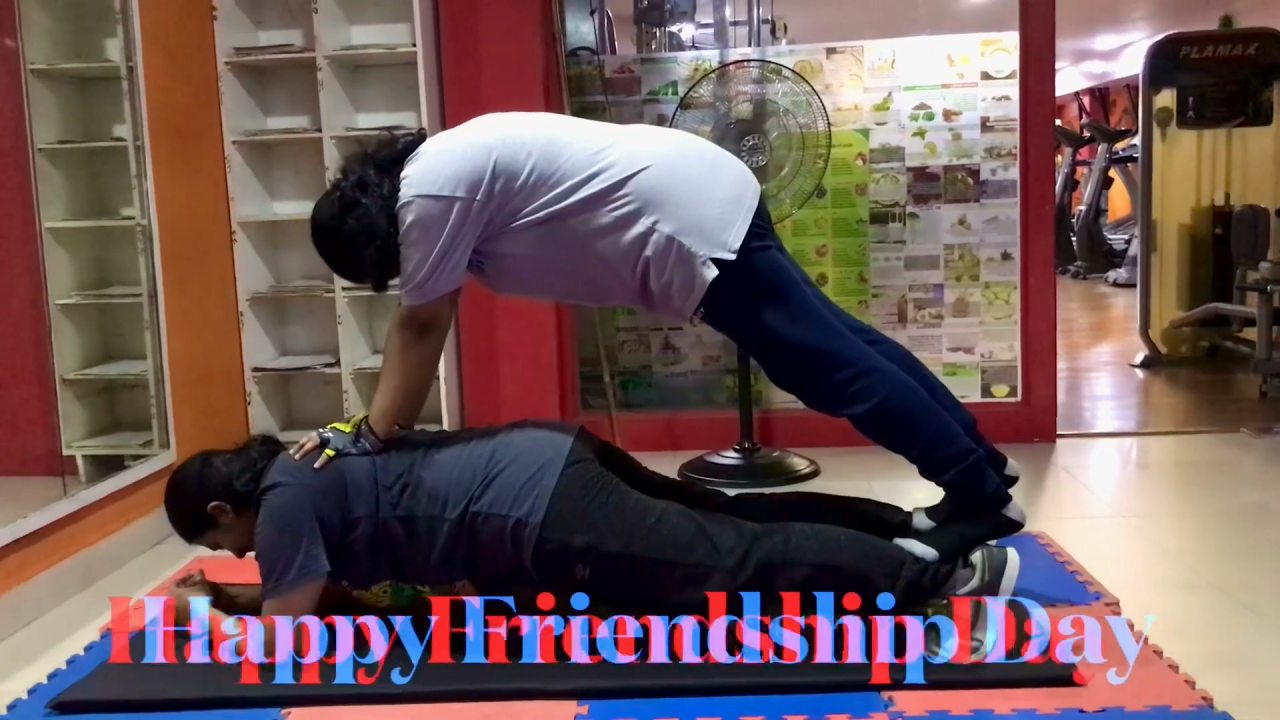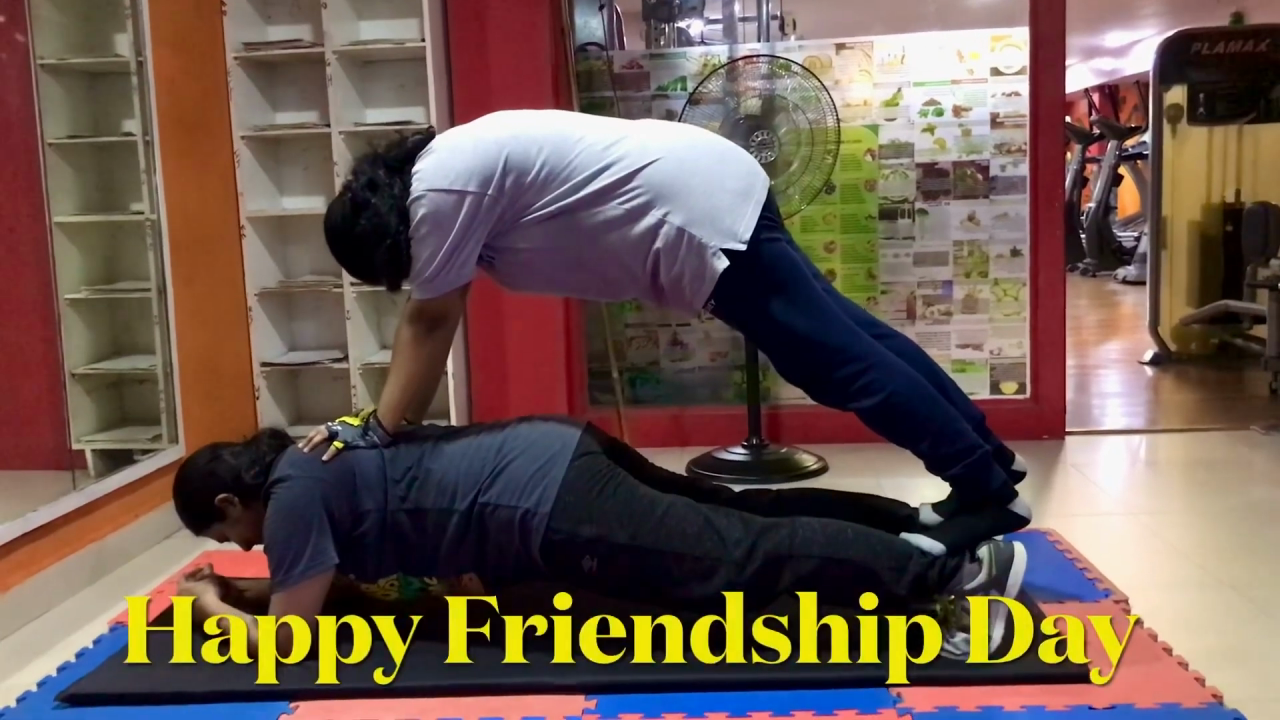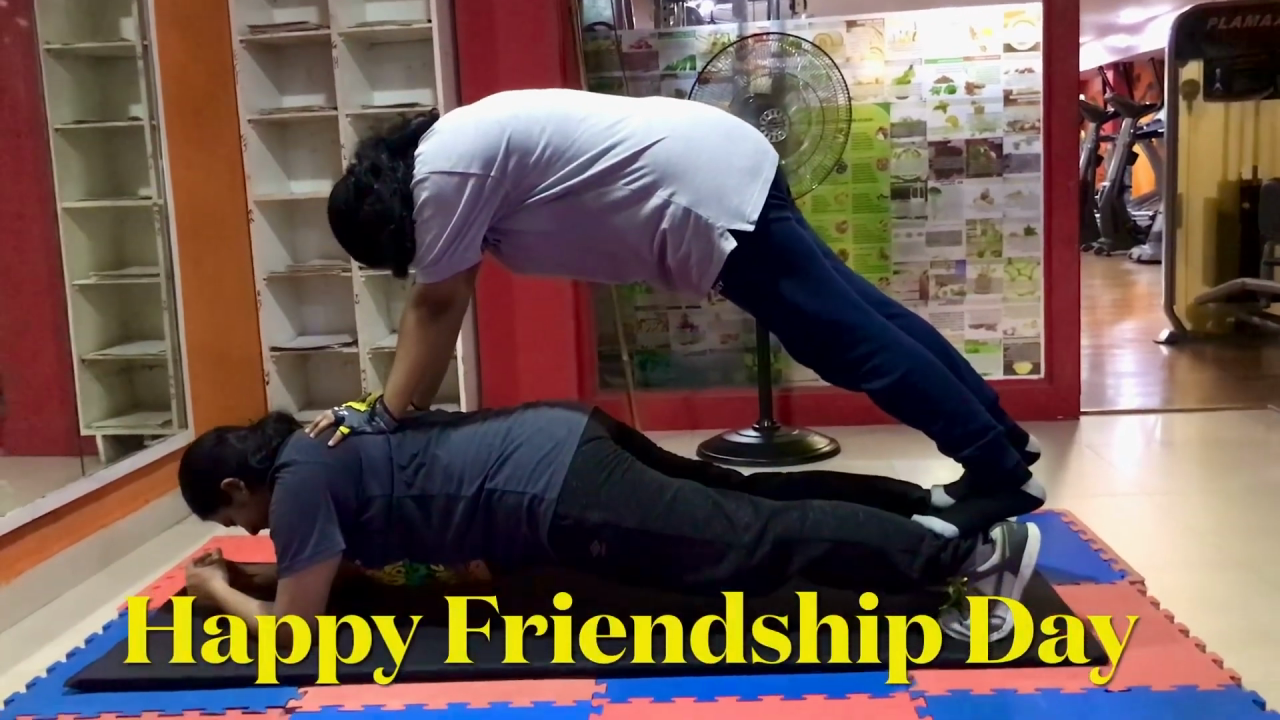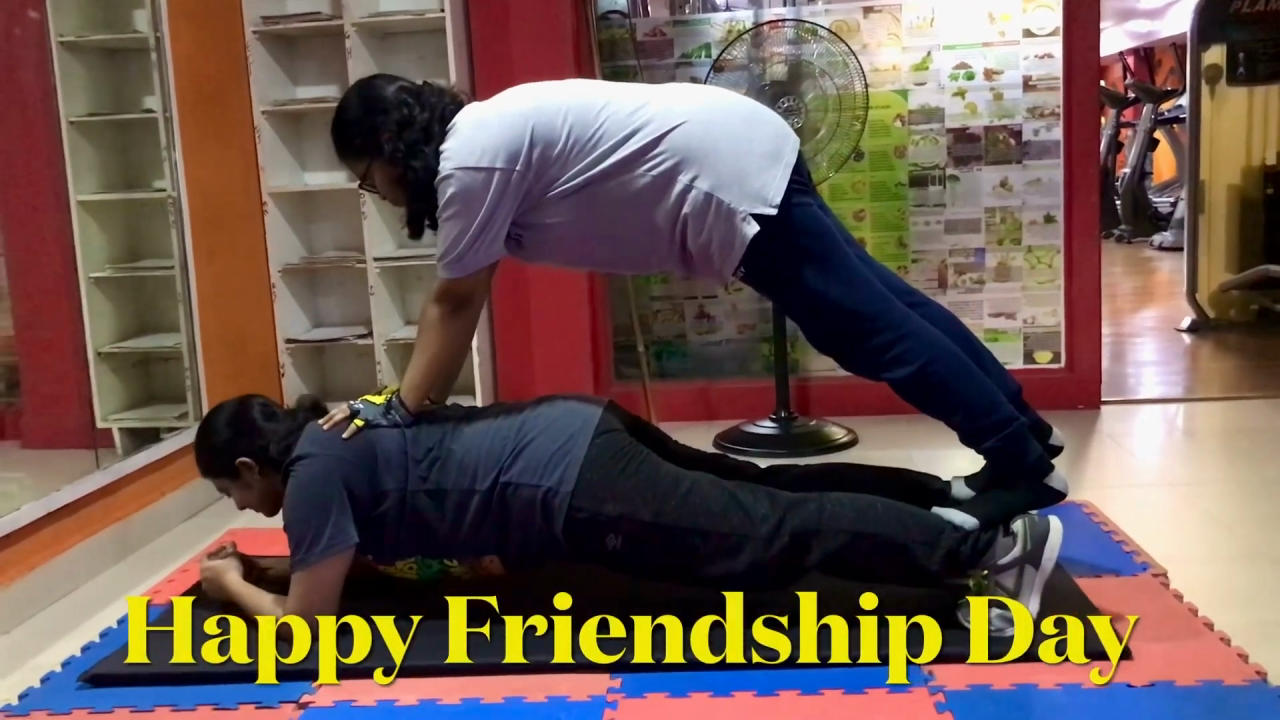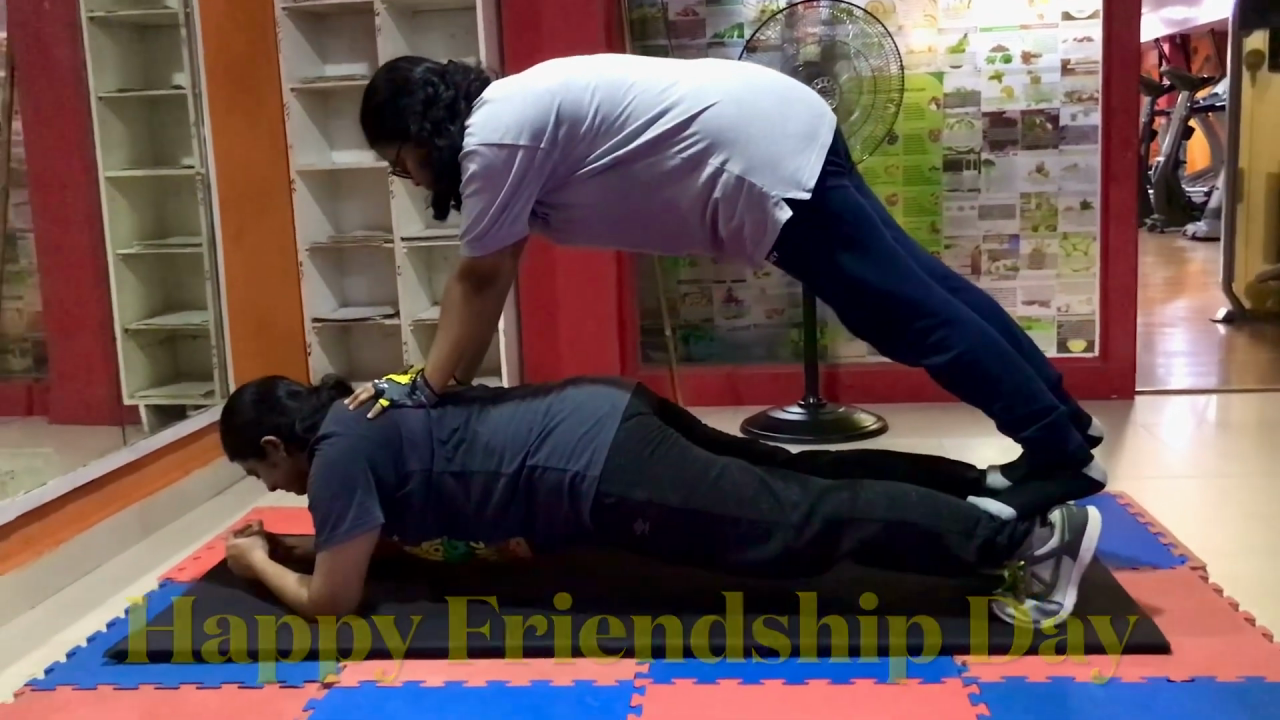
dt=1s
person 1, frame 1
left shoulder: (284, 503)
right shoulder: (305, 468)
left elbow: (280, 645)
right elbow: (330, 576)
left wrist: (200, 611)
right wrist: (297, 591)
left hip: (538, 516)
right hip: (543, 461)
left knee: (739, 567)
right knee: (732, 529)
left ankle: (951, 574)
right ankle: (915, 532)
person 1, frame 2
left shoulder: (293, 496)
right shoulder: (313, 462)
left elbow: (288, 640)
right elbow: (353, 569)
left wrist: (213, 608)
left hip: (546, 507)
right hip: (550, 454)
left knee: (744, 560)
right knee: (736, 520)
left ankle: (956, 569)
person 1, frame 3
left shoulder: (298, 481)
right shoulder: (318, 447)
left elbow: (294, 627)
right elbow: (332, 562)
left wrist: (218, 592)
right wrist: (273, 567)
left hip: (555, 494)
right hip: (558, 440)
left knee: (756, 545)
right knee: (748, 505)
left ankle: (972, 551)
right ankle: (937, 508)
person 1, frame 4
left shoulder: (314, 474)
right shoulder: (333, 436)
left elbow: (308, 621)
right elbow: (350, 551)
left wrist: (233, 585)
right wrist: (282, 557)
left hip: (573, 490)
right hip: (574, 434)
left knee: (776, 538)
right knee: (767, 498)
left ankle: (995, 544)
right ankle: (954, 501)
person 1, frame 5
left shoulder: (340, 452)
right shoulder: (359, 413)
left elbow: (333, 599)
right elbow: (378, 527)
left wrist: (259, 562)
right wrist: (306, 536)
left hip: (600, 473)
right hip: (602, 416)
left knee: (806, 525)
right knee: (798, 485)
left ankle: (1032, 534)
right ankle: (992, 490)
person 2, frame 1
left shoulder: (429, 190)
right shoulder: (448, 167)
left elbow: (419, 327)
right elbow: (424, 325)
left wrist: (367, 438)
right wrist: (374, 428)
left hip: (689, 220)
right hip: (704, 191)
left knee: (835, 368)
right knee: (839, 345)
left ankle: (982, 495)
right ankle: (981, 463)
person 2, frame 2
left shoulder: (440, 186)
right shoulder: (456, 166)
left elbow: (429, 321)
right elbow: (432, 319)
left wrist: (375, 434)
right wrist: (380, 423)
left hip: (700, 214)
right hip: (714, 187)
left knee: (843, 363)
right knee: (849, 338)
left ankle: (988, 490)
right ankle: (989, 462)
person 2, frame 3
left shoulder: (443, 168)
right shoulder: (460, 149)
left elbow: (435, 308)
right elbow: (440, 304)
left wrist: (383, 421)
right wrist: (391, 411)
left hip: (706, 192)
right hip: (722, 163)
left knee: (854, 342)
right knee: (859, 317)
left ankle: (1000, 472)
right ankle: (1002, 442)
person 2, frame 4
left shoulder: (470, 158)
right shoulder: (480, 136)
left elbow: (456, 303)
right elbow: (459, 301)
left wrist: (399, 413)
right wrist: (406, 406)
left hip: (728, 177)
right hip: (742, 150)
left knee: (875, 330)
right knee: (881, 307)
left ankle: (1023, 464)
right ankle: (1024, 433)
person 2, frame 5
left shoulder: (493, 135)
right shoulder: (512, 111)
left elbow: (480, 281)
right elbow: (488, 277)
left wrist: (426, 395)
right wrist: (437, 387)
left hip: (763, 156)
right hip: (780, 124)
left knee: (913, 314)
right knee: (921, 289)
left ankle: (1062, 452)
right ankle: (1062, 422)
